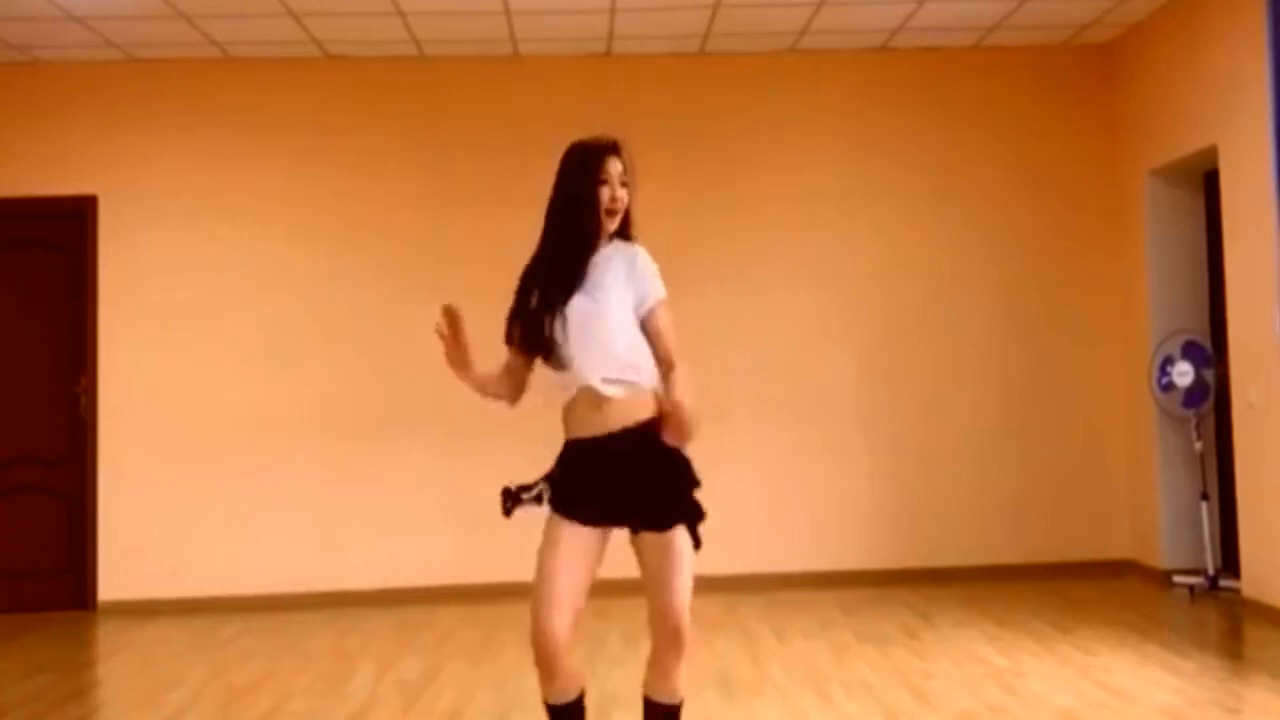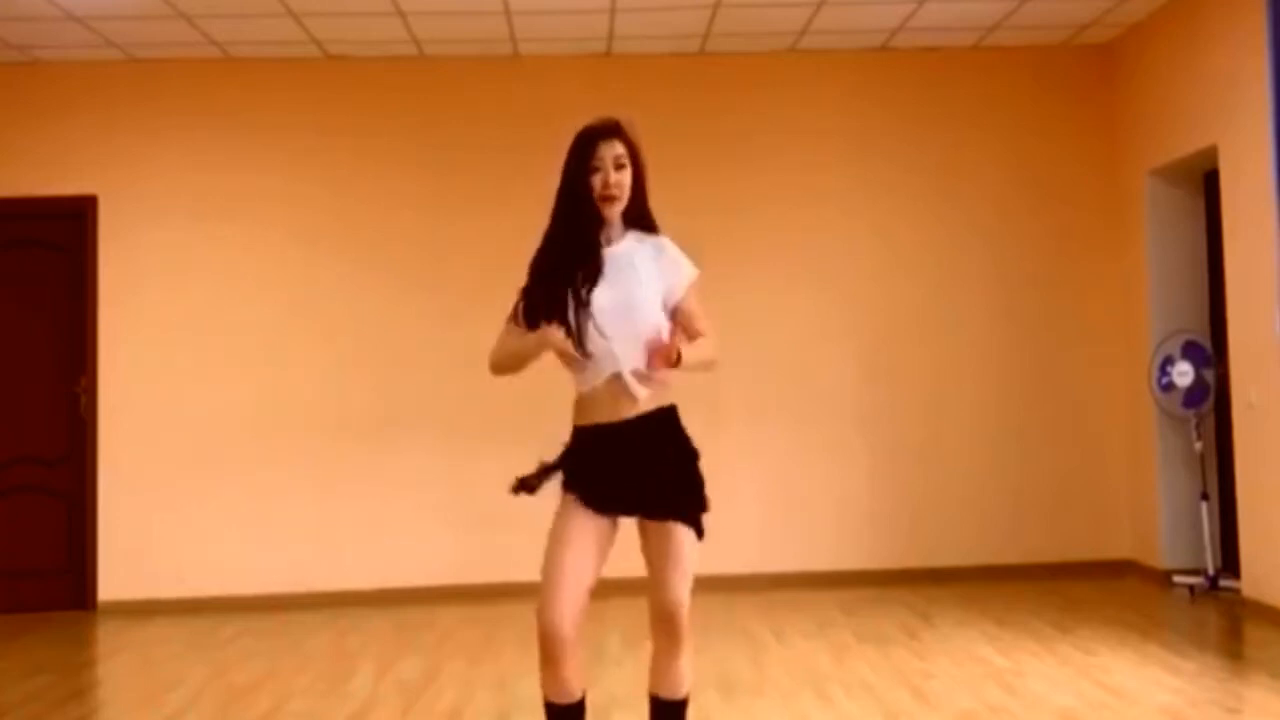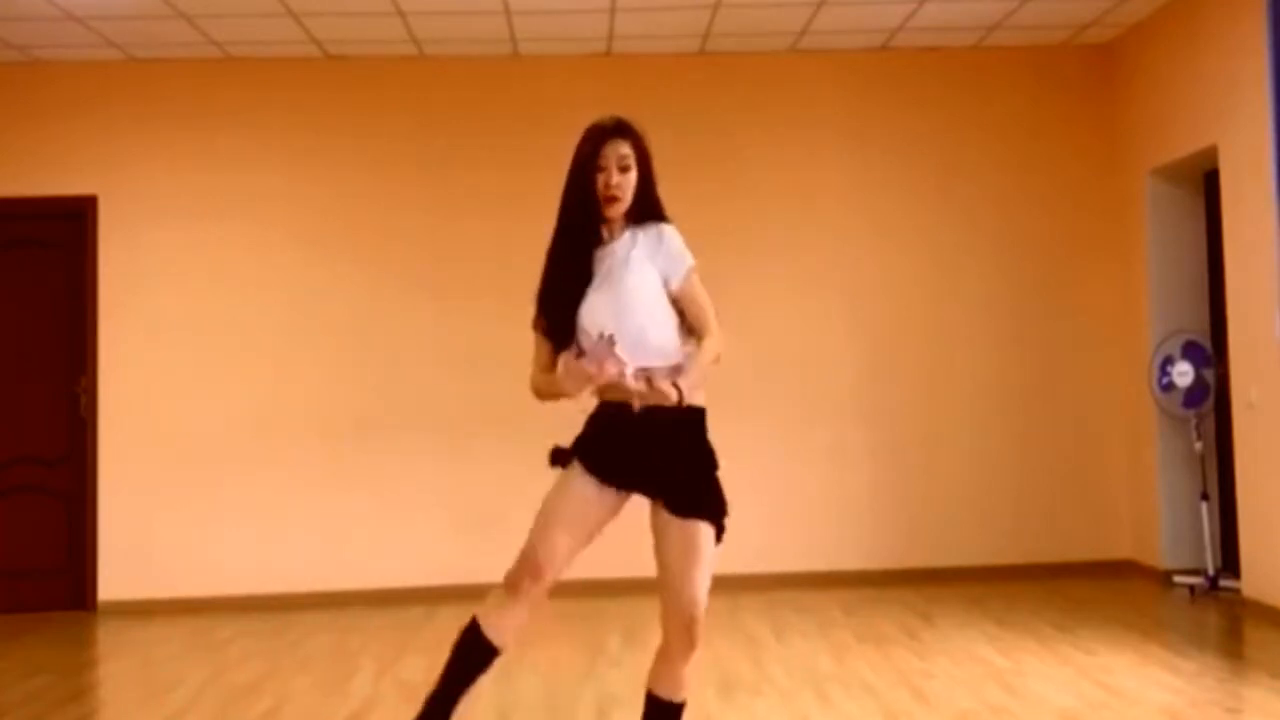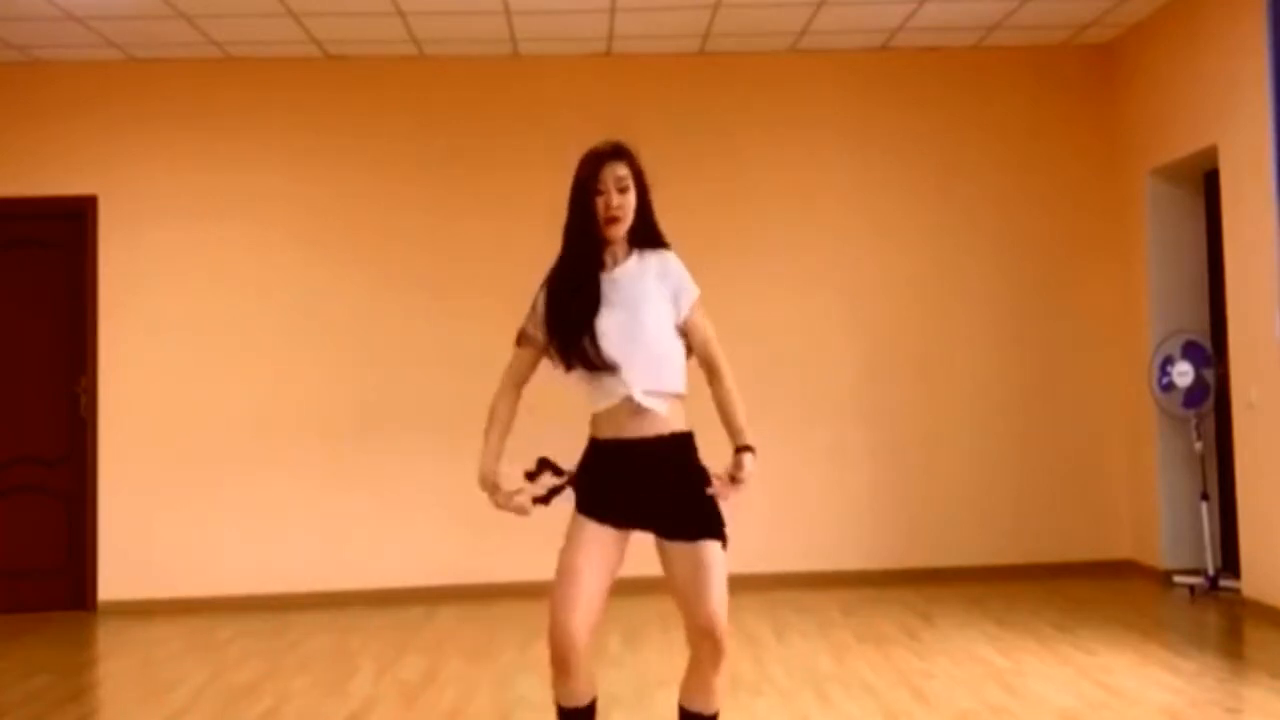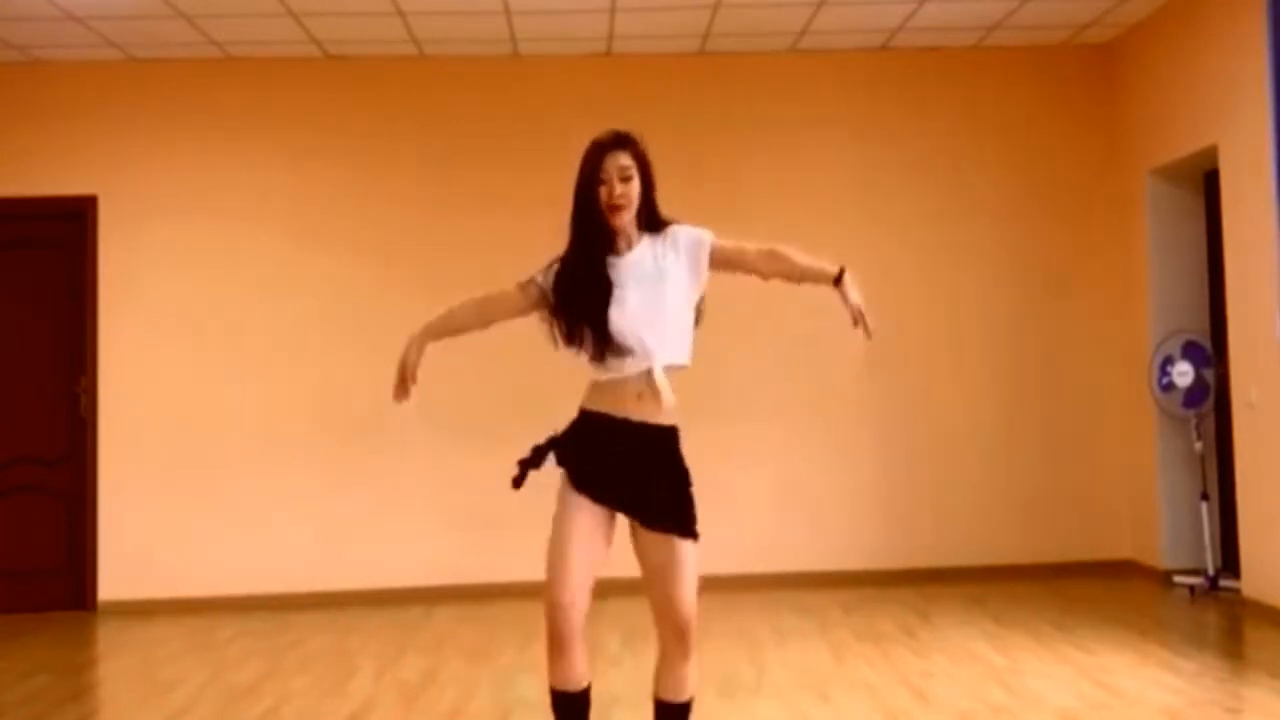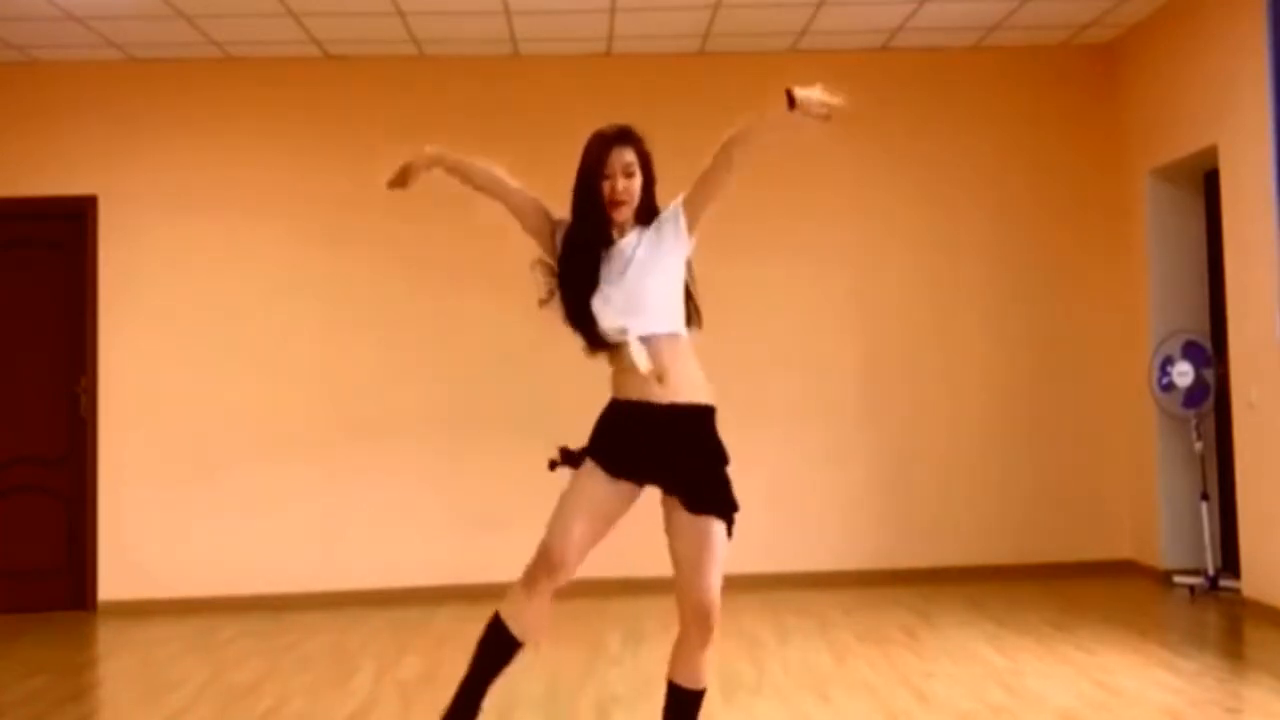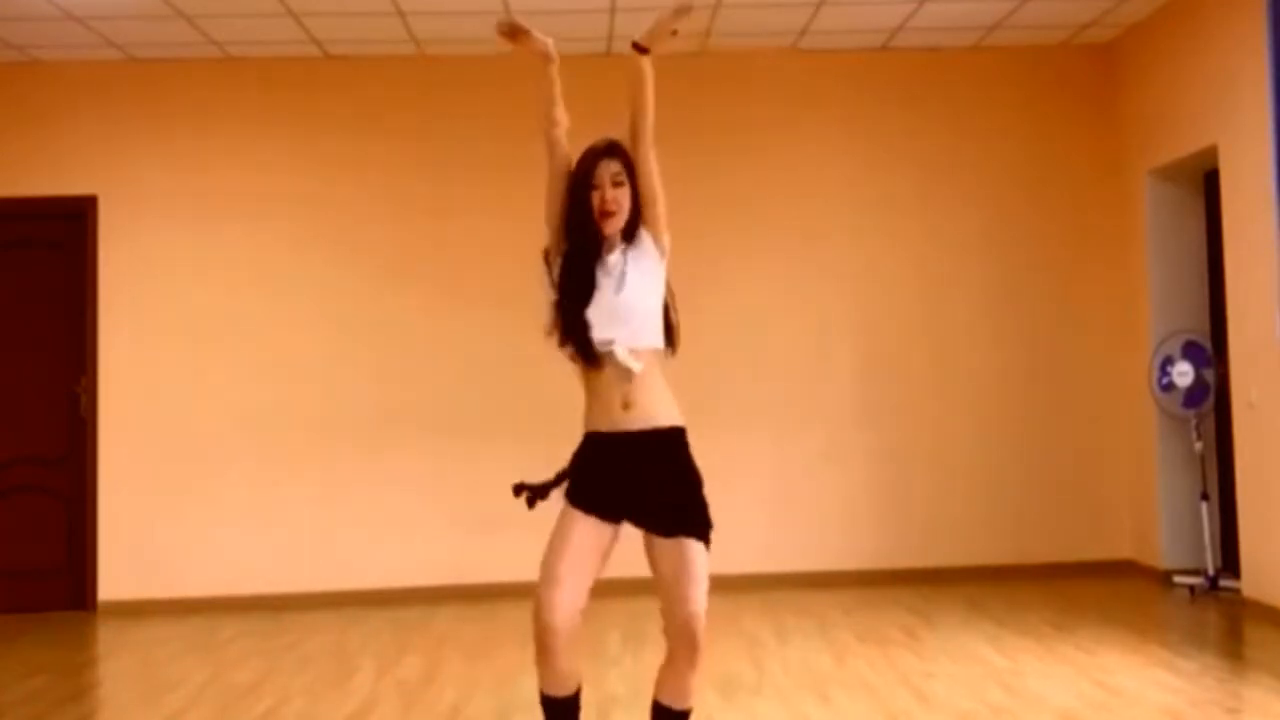
dt=0.7s
person 1, frame 1
left shoulder: (634, 264)
right shoulder: (544, 278)
left elbow: (673, 363)
right elbow: (511, 388)
left wrist: (679, 416)
right wrist: (469, 373)
left hip: (648, 459)
right hip: (582, 467)
left knee: (673, 635)
right knee: (548, 639)
person 1, frame 2
left shoulder: (660, 254)
right shoulder: (558, 265)
left elbow: (707, 348)
right elbow: (498, 359)
left wrist: (675, 356)
right wrist: (543, 337)
left hip: (661, 445)
right hip: (593, 456)
left knee: (672, 619)
right knee: (555, 629)
person 1, frame 3
left shoulder: (659, 242)
right shoulder: (571, 265)
left elbow: (713, 338)
right elbow: (543, 380)
left wrist: (675, 391)
right wrist: (565, 376)
left hip: (678, 438)
right hip: (608, 434)
left knee: (685, 624)
right knee: (532, 573)
person 1, frame 4
left shoulder: (665, 271)
right shoulder: (562, 291)
left elbow: (716, 367)
right elbow: (512, 383)
left wrist: (742, 447)
right wrist: (489, 467)
left hip: (678, 466)
right hip: (609, 471)
left knee: (711, 638)
right knee: (567, 643)
person 1, frame 5
left shoulder: (683, 247)
right shoulder: (575, 270)
left elbow: (765, 259)
right elbow: (495, 305)
left wrist: (839, 279)
right wrist: (422, 336)
left hip: (657, 454)
right hip: (594, 450)
left knee: (678, 627)
right knee: (563, 616)
person 1, frame 6
left shoulder: (672, 230)
right shoulder: (573, 245)
left elbow: (730, 154)
right elbow: (501, 184)
left wrist: (792, 101)
right wrist: (436, 157)
left hip: (691, 431)
right hip: (627, 428)
left knee: (702, 615)
right knee: (544, 573)
person 1, frame 7
left shoulder: (649, 252)
right shoulder: (568, 260)
left elbow: (644, 143)
right elbow: (556, 153)
right wrist: (545, 64)
left hip: (662, 456)
right hip: (599, 463)
left knee: (689, 635)
right knee: (551, 628)
